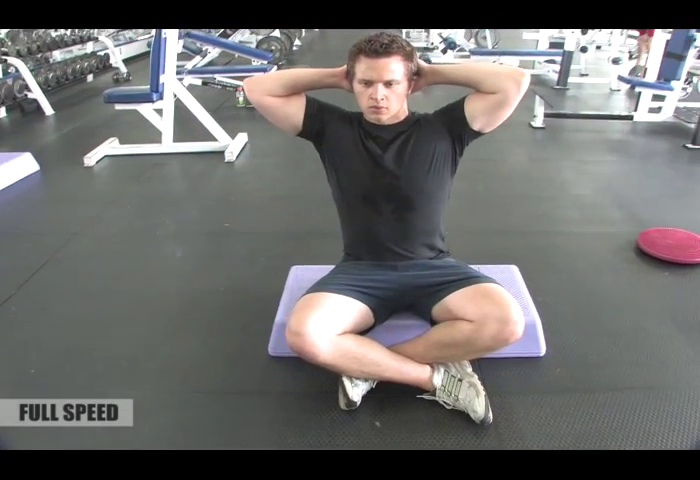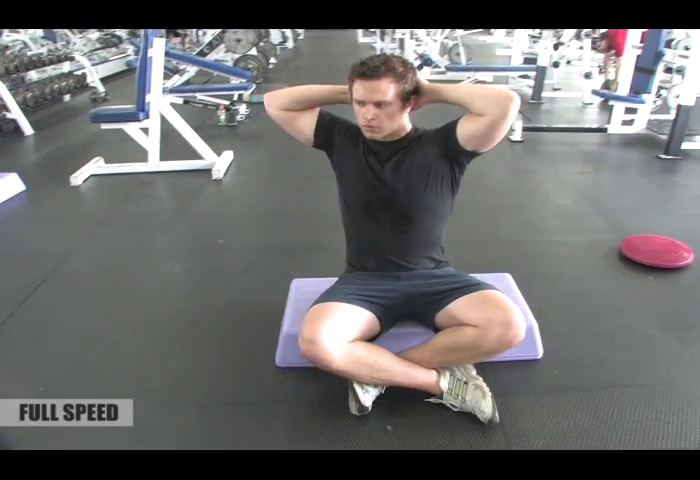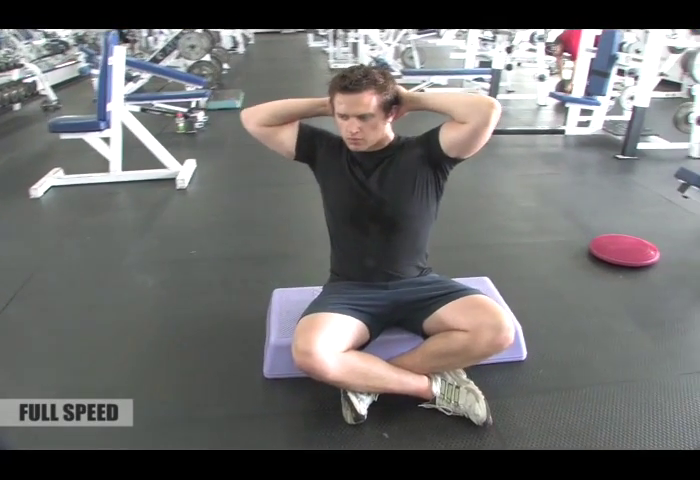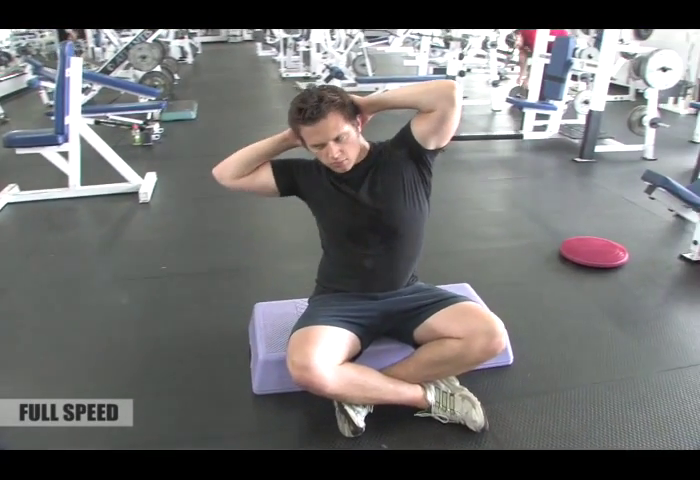
dt=0.5s
person 1, frame 1
left shoulder: (443, 129)
right shoulder: (332, 127)
left elbow: (515, 82)
right elbow: (256, 89)
left wrist: (435, 72)
right wrist: (333, 76)
left hip: (432, 268)
right hip: (361, 271)
left knee: (506, 322)
right knee: (304, 335)
left ankle: (364, 364)
right ankle: (435, 377)
person 1, frame 2
left shoulder: (443, 146)
right shoulder: (342, 139)
left elbow: (505, 105)
right elbow: (275, 103)
left wrist: (434, 91)
right wrist: (341, 92)
left hip: (432, 277)
right hip: (365, 280)
left knee: (508, 325)
right knee: (315, 343)
left ankle: (373, 371)
right ankle: (441, 381)
person 1, frame 3
left shoulder: (425, 154)
right shoulder: (324, 151)
left elbow: (487, 111)
right elbow: (253, 119)
left wrist: (414, 98)
right wrist: (321, 105)
left hip: (417, 285)
right hip: (351, 290)
left knee: (498, 330)
right knee: (310, 354)
left ankle: (366, 379)
right ankle: (432, 386)
person 1, frame 4
left shoulder: (406, 155)
right shoulder: (306, 175)
left elbow: (448, 94)
right elbow: (226, 175)
left wrist: (373, 102)
right wrist: (286, 138)
left hip: (406, 294)
right hip: (340, 300)
left knee: (489, 336)
right knee: (306, 368)
left ankle: (358, 390)
right ankle: (426, 396)
